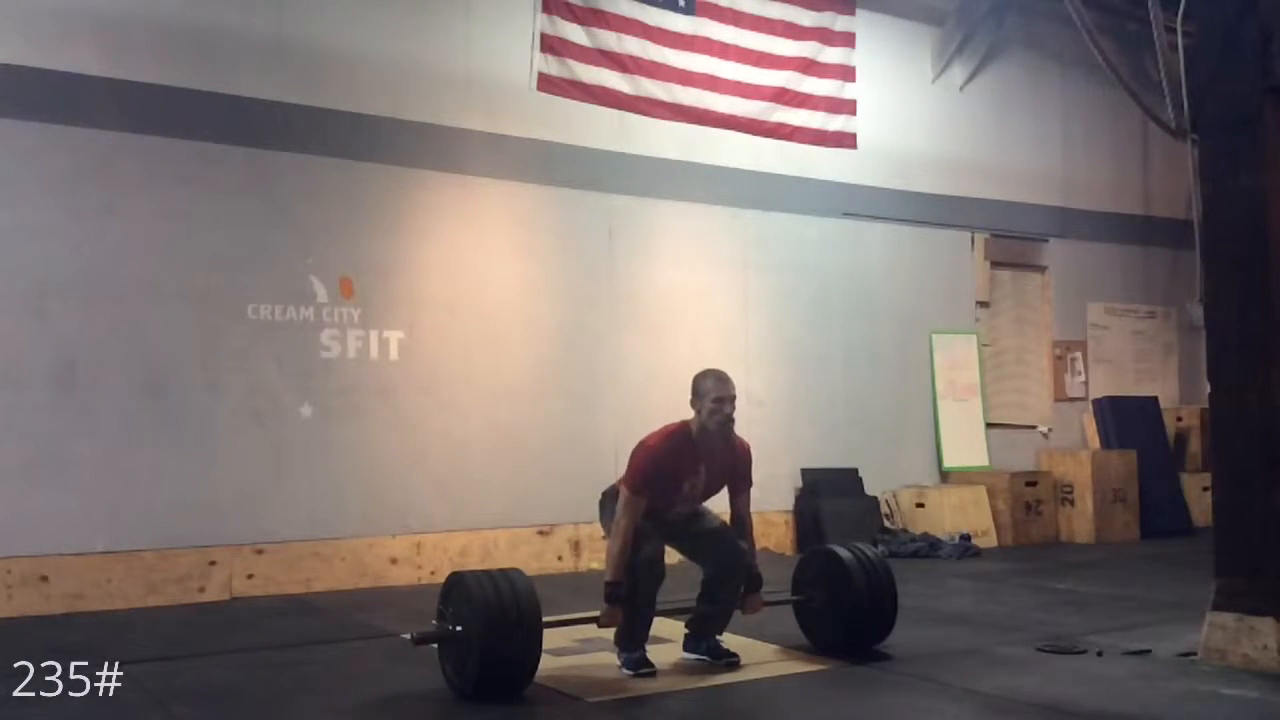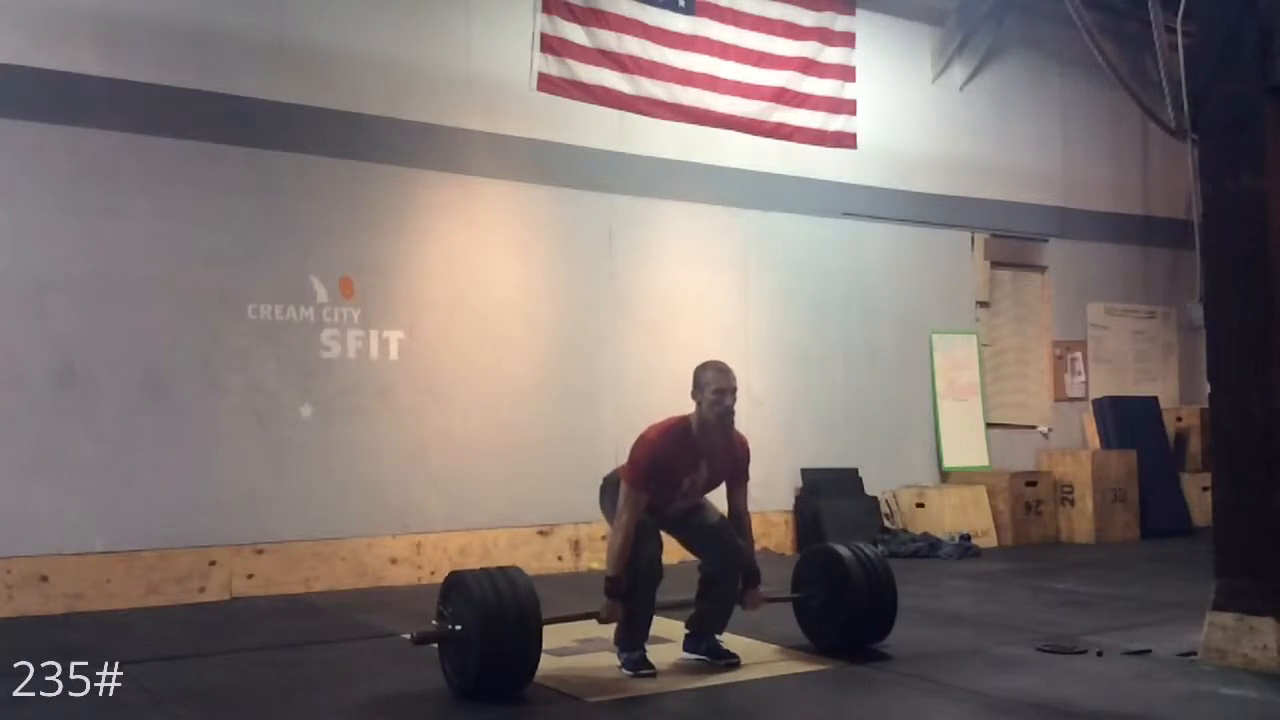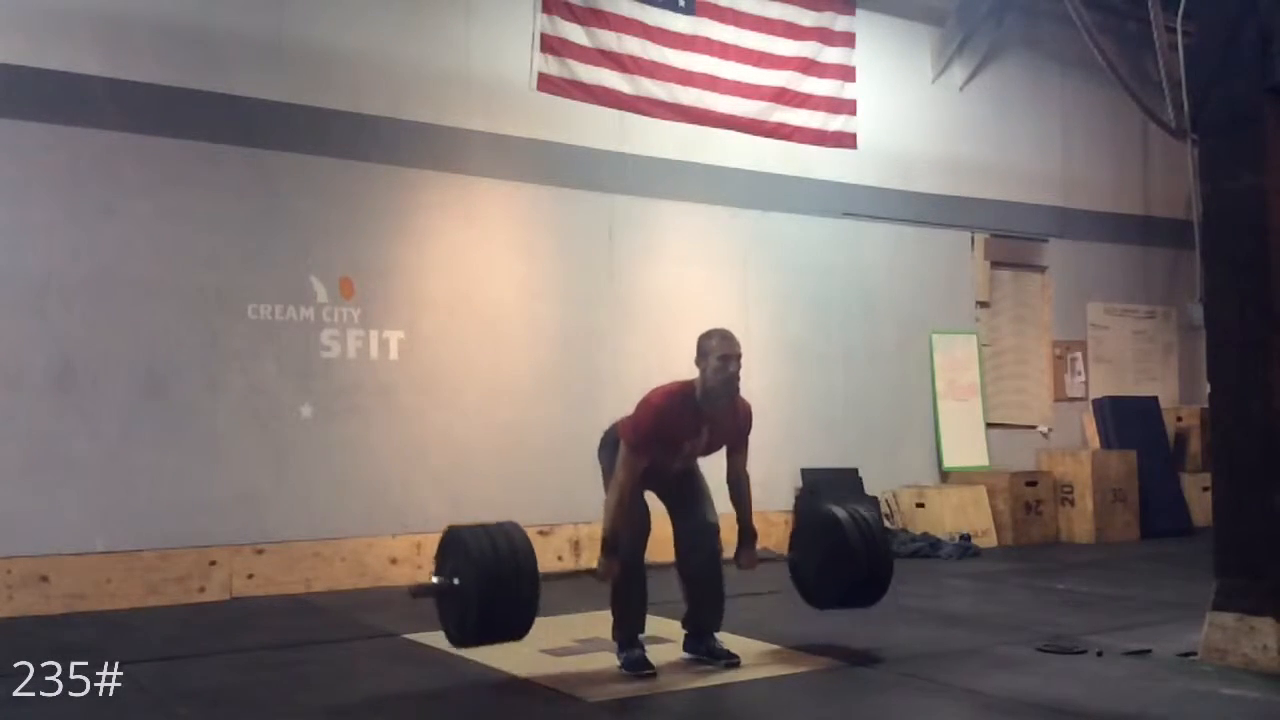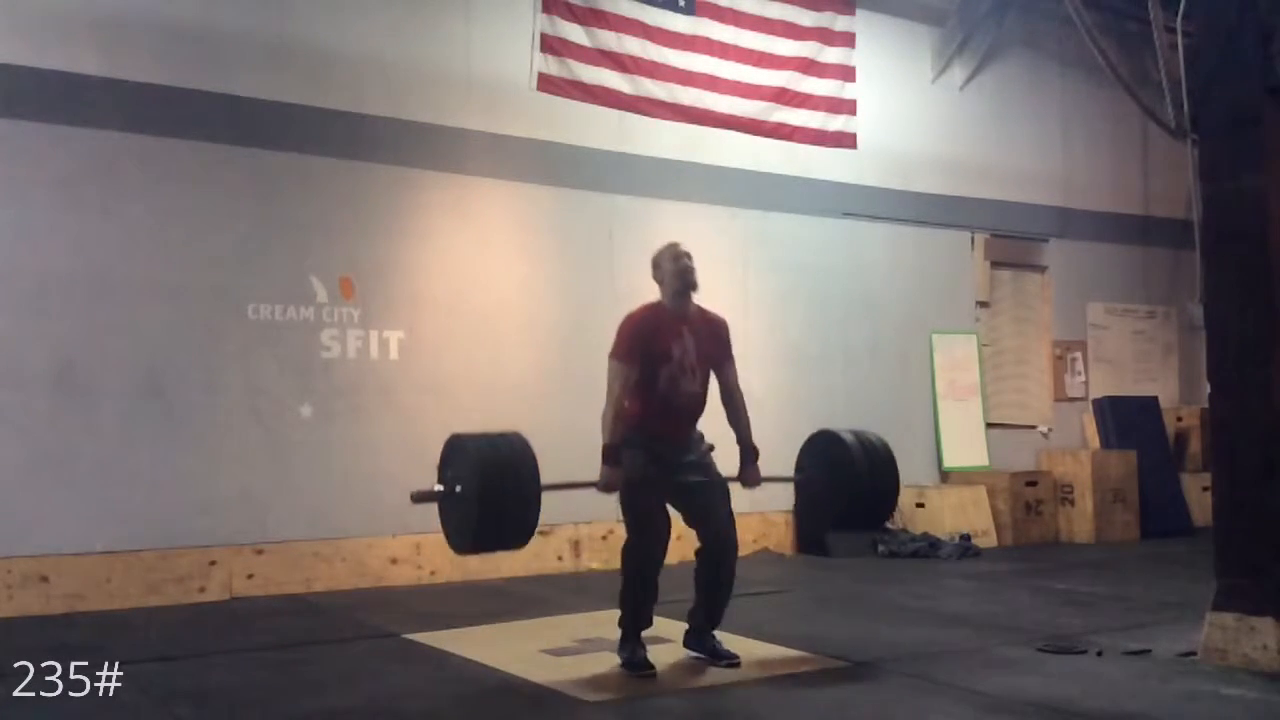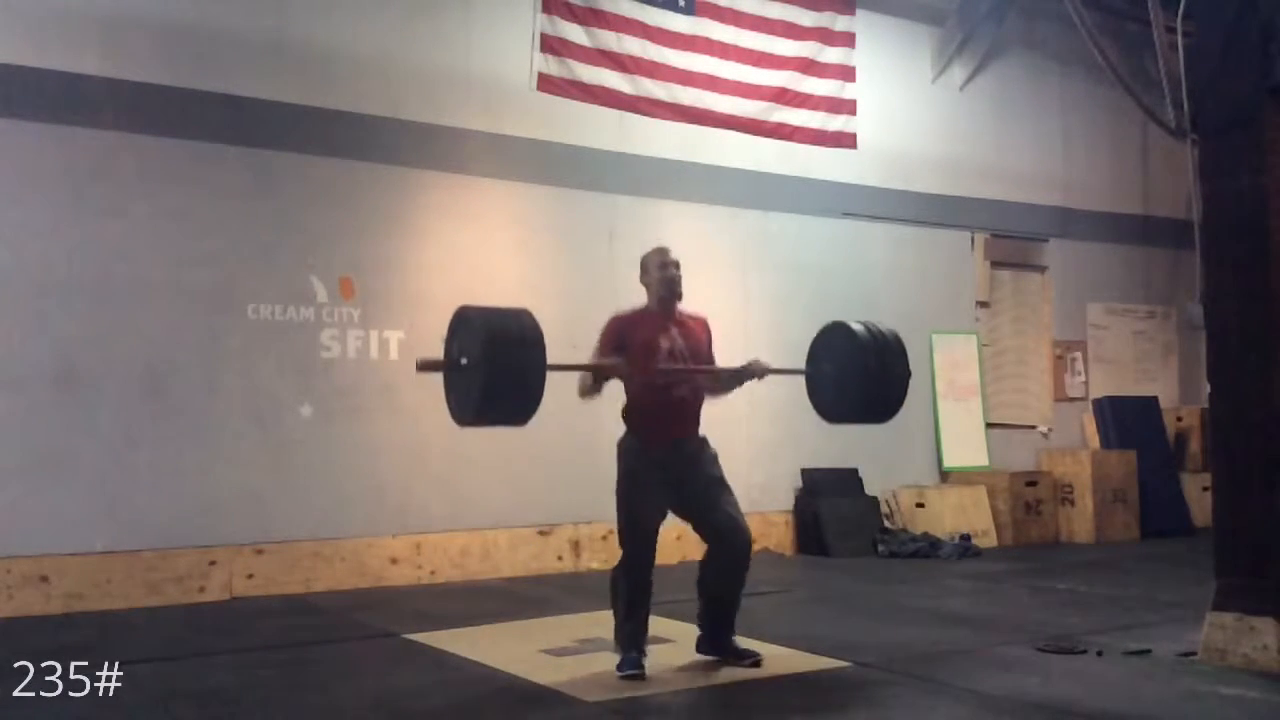
dt=0.3s
person 1, frame 1
left shoulder: (738, 452)
right shoulder: (657, 449)
left elbow: (741, 518)
right elbow: (624, 524)
left wrist: (752, 583)
right wrist: (612, 597)
left hip: (682, 511)
right hip: (629, 507)
left knee: (733, 555)
right knee: (646, 557)
left ankle: (701, 638)
right ankle: (630, 648)
person 1, frame 2
left shoulder: (737, 447)
right shoulder: (658, 443)
left elbow: (739, 513)
right elbow: (626, 520)
left wrist: (751, 578)
right wrist: (613, 592)
left hip: (683, 502)
right hip: (627, 495)
left knee: (728, 550)
right knee: (645, 555)
left ankle: (702, 638)
right ankle: (630, 647)
person 1, frame 3
left shoulder: (739, 412)
right shoulder: (663, 404)
left elbow: (737, 474)
right elbow: (625, 479)
left wrist: (747, 536)
right wrist: (609, 550)
left hip: (677, 462)
right hip: (624, 452)
left knee: (705, 539)
right knee: (632, 542)
left ankle: (701, 638)
right ankle: (629, 646)
person 1, frame 4
left shoulder: (714, 326)
right shoulder: (641, 324)
left elbow: (732, 394)
right elbow: (617, 395)
left wrist: (749, 455)
right wrist: (611, 459)
left hip: (688, 443)
right hip: (641, 445)
left knee: (722, 537)
right knee: (648, 543)
left ankle: (702, 634)
right ankle: (631, 643)
person 1, frame 5
left shoulder: (699, 326)
right shoulder: (627, 326)
left elbow: (712, 383)
right elbow: (587, 387)
left wrist: (745, 372)
right wrist: (604, 369)
left hip: (692, 452)
right hip: (644, 454)
left knee: (733, 540)
right knee: (638, 553)
left ankle: (716, 636)
right ankle: (630, 646)
